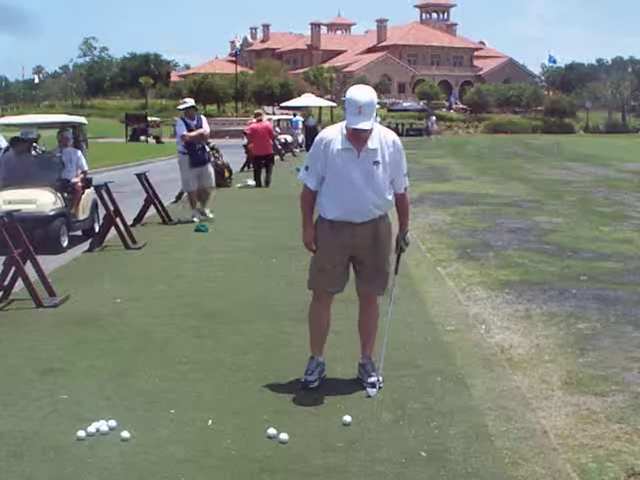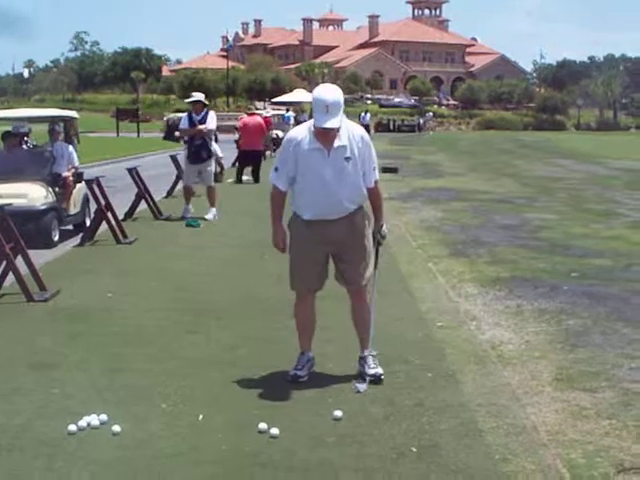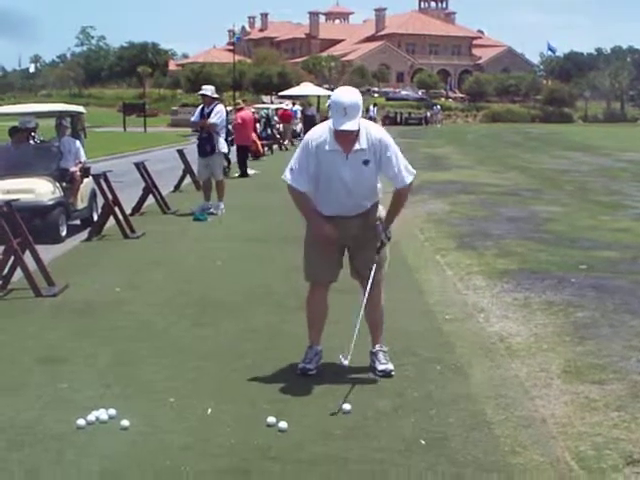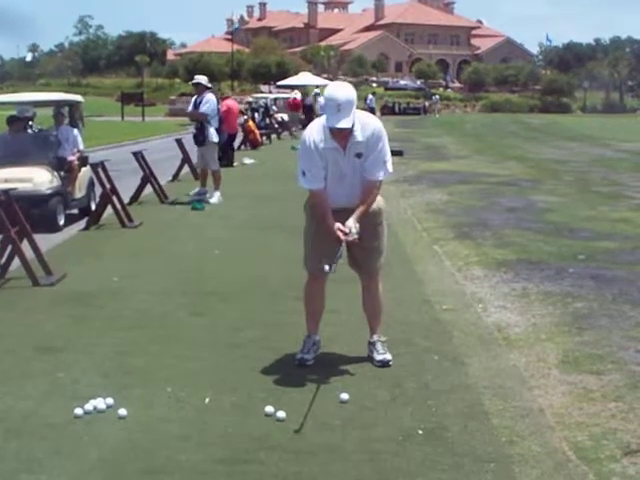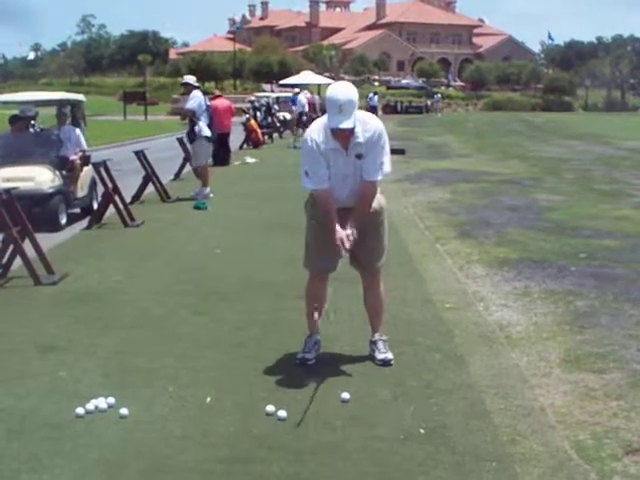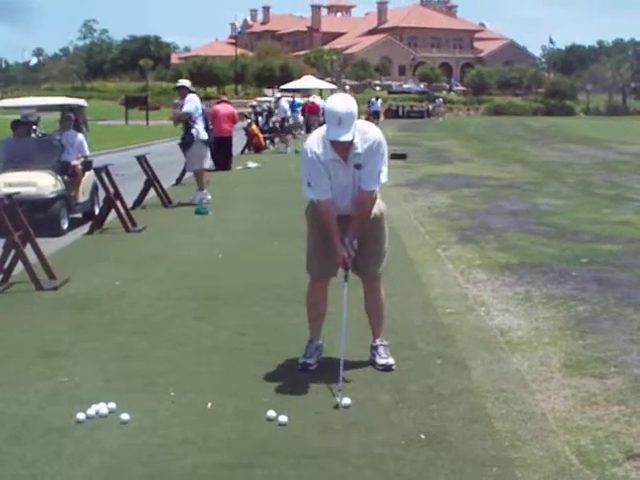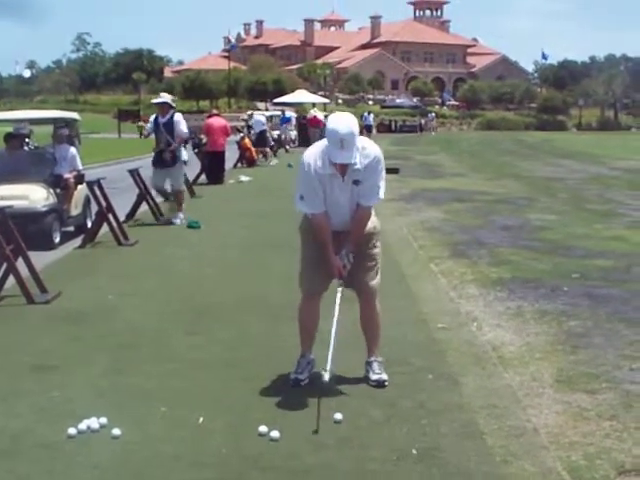
dt=0.7s
person 1, frame 1
left shoulder: (390, 142)
right shoulder: (326, 140)
left elbow: (400, 191)
right elbow: (310, 187)
left wrist: (404, 229)
right wrist: (307, 226)
left hip: (374, 229)
right hip: (331, 229)
left knee: (369, 298)
right knee: (321, 296)
left ankle: (367, 361)
right ankle: (316, 361)
person 1, frame 2
left shoulder: (358, 137)
right shoulder: (295, 140)
left elbow: (371, 184)
right elbow: (280, 186)
left wrist: (379, 221)
right wrist: (276, 226)
left hip: (351, 223)
right hip: (308, 226)
left knee: (358, 290)
right knee: (305, 293)
left ankle: (366, 354)
right ankle: (305, 355)
person 1, frame 3
left shoulder: (378, 138)
right shoulder: (314, 140)
left elbow: (404, 183)
right elbow: (296, 186)
left wrist: (386, 224)
right wrist: (316, 222)
left hip: (367, 217)
right hip: (325, 220)
left knee: (373, 286)
right knee: (318, 285)
left ankle: (377, 349)
right ankle: (314, 348)
person 1, frame 4
left shoulder: (373, 129)
right shoulder: (311, 137)
left elbow: (375, 181)
right elbow: (315, 190)
left wrist: (356, 218)
right wrist: (331, 224)
left hip: (365, 208)
right hip: (324, 210)
left knee: (371, 275)
right knee: (316, 276)
left ankle: (375, 339)
right ankle: (311, 338)
person 1, frame 5
left shoulder: (374, 129)
right shoulder: (313, 137)
left elbow: (370, 184)
right elbow: (321, 190)
left wrist: (353, 225)
right wrist: (335, 228)
left hip: (365, 207)
right hip: (325, 208)
left knee: (372, 274)
right knee: (318, 274)
left ankle: (377, 338)
right ankle: (313, 337)
person 1, frame 6
left shoulder: (373, 139)
right shoulder: (314, 147)
left elbow: (368, 194)
right elbow: (324, 201)
left wrist: (352, 237)
right wrist: (336, 243)
left hip: (366, 213)
right hip: (326, 214)
left knee: (372, 279)
right knee: (318, 279)
left ankle: (378, 343)
right ankle: (314, 343)
person 1, frame 7
left shoulder: (372, 155)
right shoulder: (311, 161)
left elbow: (365, 208)
right elbow: (317, 214)
left wrist: (349, 250)
right wrist: (331, 256)
left hip: (360, 229)
right hip: (320, 229)
left knee: (369, 294)
right knee: (310, 294)
left ankle: (373, 359)
right ankle: (305, 358)
person 2, frame 1
left shoulder: (201, 118)
right shoulder: (180, 121)
left elbow: (206, 136)
right elbow: (185, 137)
left wrist: (191, 135)
right wrist: (199, 132)
left hip: (203, 156)
right hip: (187, 158)
left knee: (208, 185)
right knee: (191, 188)
left ankle: (202, 208)
right ankle: (195, 212)
person 2, frame 2
left shoulder: (210, 114)
right shoulder: (187, 116)
left elbow: (208, 132)
right elbow: (183, 133)
left wrist: (192, 130)
right wrist: (199, 128)
left hip: (206, 153)
right hip: (191, 153)
left knee: (210, 183)
right knee: (187, 183)
left ankle: (213, 210)
right ankle: (187, 207)
person 2, frame 3
left shoulder: (219, 108)
right shoulder: (201, 108)
left elbow: (211, 126)
right elbow: (193, 124)
left wrist: (201, 123)
right wrist: (205, 122)
left hip: (216, 147)
right hip: (203, 147)
left knee: (218, 177)
right knee: (204, 177)
left ankle: (220, 204)
right ankle: (207, 203)
person 2, frame 4
left shoulder: (209, 97)
right shoulder: (196, 98)
left elbow: (201, 116)
right elbow: (189, 115)
left wrist: (194, 114)
right wrist: (197, 113)
left hip: (210, 136)
right hip: (201, 136)
left knee: (213, 166)
right knee: (202, 165)
left ankle: (217, 193)
right ankle: (203, 189)
person 2, frame 5
left shoulder: (196, 94)
right shoulder: (193, 96)
left elbow: (188, 112)
right elbow: (184, 116)
left wrist: (184, 113)
right wrist: (184, 114)
left hip: (202, 133)
right hip: (197, 133)
left knee: (201, 163)
right knee: (197, 163)
left ankle: (205, 189)
right ankle: (203, 188)
person 2, frame 6
left shoulder: (192, 98)
right shoulder: (183, 102)
left elbow: (185, 115)
right elbow: (176, 121)
left wrist: (177, 116)
right wrist: (178, 117)
left hip: (197, 136)
right hip: (191, 137)
left knee: (197, 166)
right knee: (195, 167)
left ankle: (202, 192)
right ankle: (202, 192)
person 2, frame 7
left shoulder: (176, 117)
right shoulder: (155, 118)
left elbow: (183, 137)
right elbow: (146, 134)
left wrist: (171, 150)
left hip: (175, 156)
right hip: (160, 156)
left knee: (177, 187)
right knee: (157, 185)
left ankle: (179, 213)
right ankle: (173, 202)
